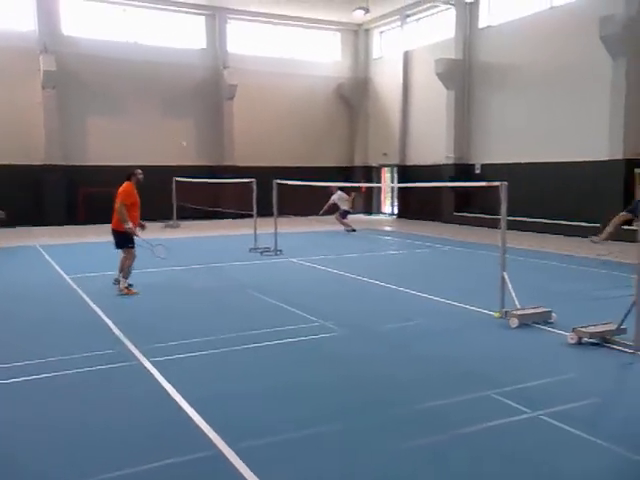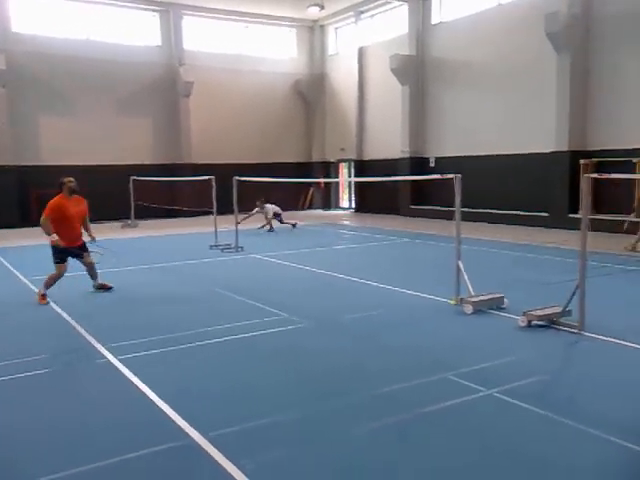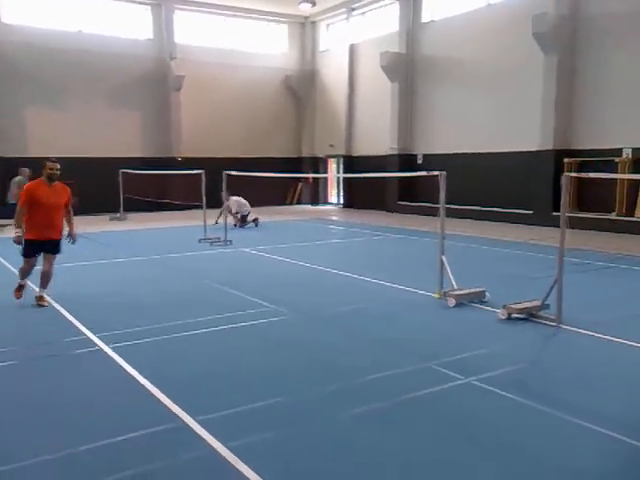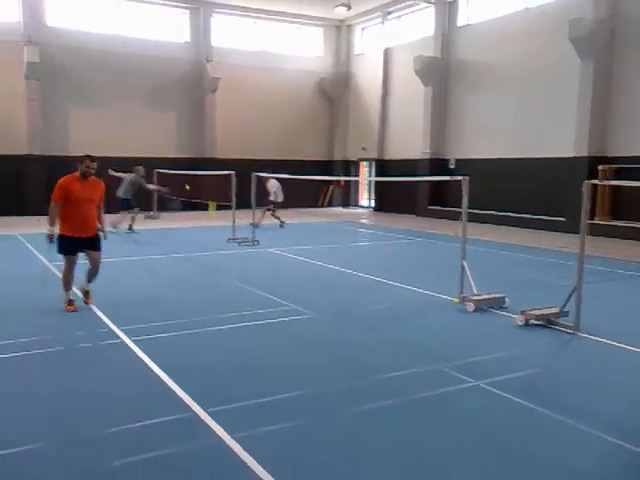
dt=0.5s
person 1, frame 1
left shoulder: (132, 190)
right shoulder: (127, 189)
right elbow: (119, 208)
left wrist: (138, 222)
right wrist: (129, 225)
left hip: (127, 228)
right hip: (121, 229)
left knee: (128, 255)
right knee: (131, 256)
left ankle: (119, 278)
right ankle: (122, 286)
person 1, frame 2
left shoulder: (82, 201)
right shoulder: (56, 203)
left elbow: (85, 220)
right elbow: (44, 221)
left wrist: (90, 233)
right wrist: (54, 237)
left hip: (77, 241)
right hip: (60, 243)
left knee: (90, 263)
right knee: (60, 272)
left ankle: (97, 284)
right ankle: (42, 292)
person 1, frame 3
left shoulder: (65, 190)
right shoulder: (31, 188)
left elbow: (68, 211)
right elbow: (20, 212)
left wrist: (71, 228)
right wrist: (18, 232)
left hip: (55, 236)
right hip: (33, 235)
left knee: (48, 267)
right knee: (28, 267)
left ankle: (41, 294)
right ankle: (21, 283)
person 1, frame 4
left shoulder: (99, 184)
right shoulder: (65, 183)
right elbow: (54, 207)
left wrist: (101, 224)
right wrist: (51, 228)
left hip: (91, 232)
right hip: (69, 233)
left knee: (96, 263)
right knee: (70, 266)
left ankle: (86, 288)
right ankle: (69, 299)
